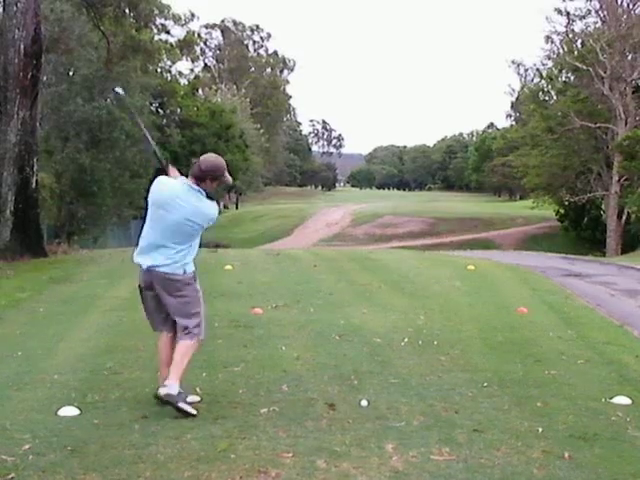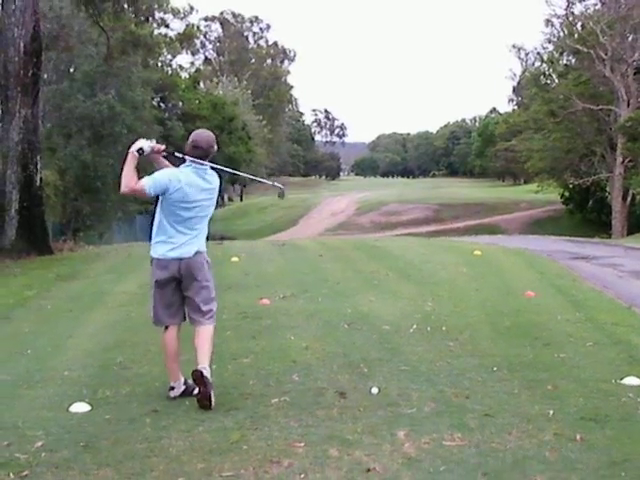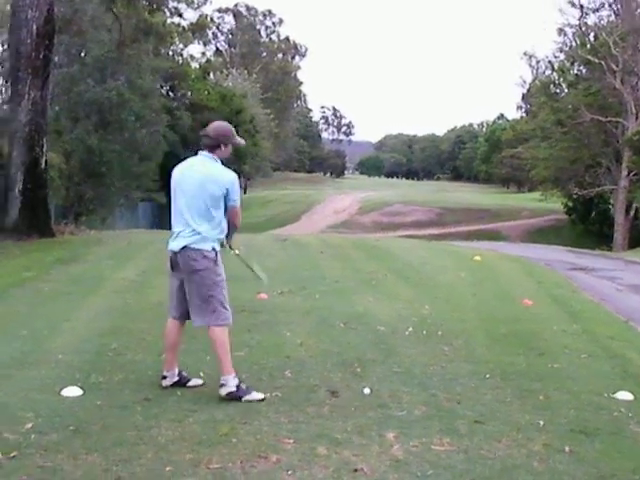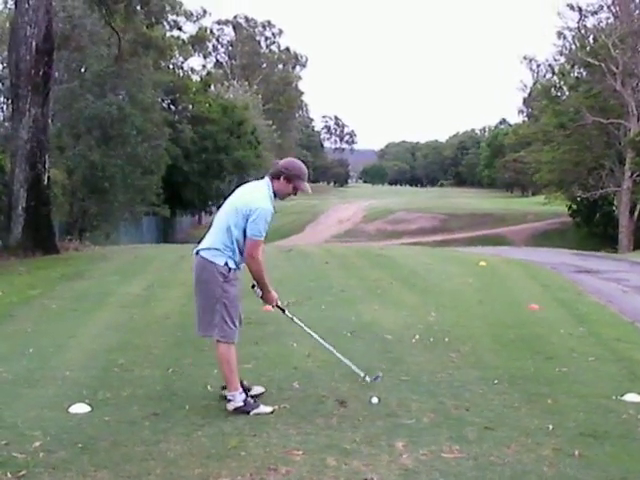
dt=0.7s
person 1, frame 1
left shoulder: (160, 184)
right shoulder: (208, 210)
left wrist: (176, 177)
left hip: (147, 269)
right hip: (176, 275)
left knee: (168, 328)
right knee: (191, 331)
left ankle: (169, 385)
right ankle: (171, 387)
person 1, frame 2
left shoulder: (170, 179)
right shoulder: (213, 179)
left elbow: (128, 187)
left wrist: (134, 153)
right wrist: (158, 160)
left hip: (163, 259)
right hip: (195, 259)
left knee: (171, 322)
right knee: (204, 318)
left ankle: (176, 383)
right ankle: (203, 369)
person 1, frame 3
left shoulder: (179, 169)
right shoulder: (227, 177)
right elbow: (234, 222)
right wrist: (226, 237)
left hip: (178, 248)
right hip: (203, 252)
left knee: (177, 314)
right knee: (217, 317)
left ankle: (170, 373)
right ankle: (229, 382)
person 1, frame 4
left shoulder: (254, 188)
right shoulder: (262, 205)
right elbow: (252, 256)
right wrist: (266, 291)
left hip: (214, 260)
right hip: (218, 265)
left knee: (227, 328)
right knee: (225, 332)
left ankle: (234, 384)
right ankle: (235, 397)
